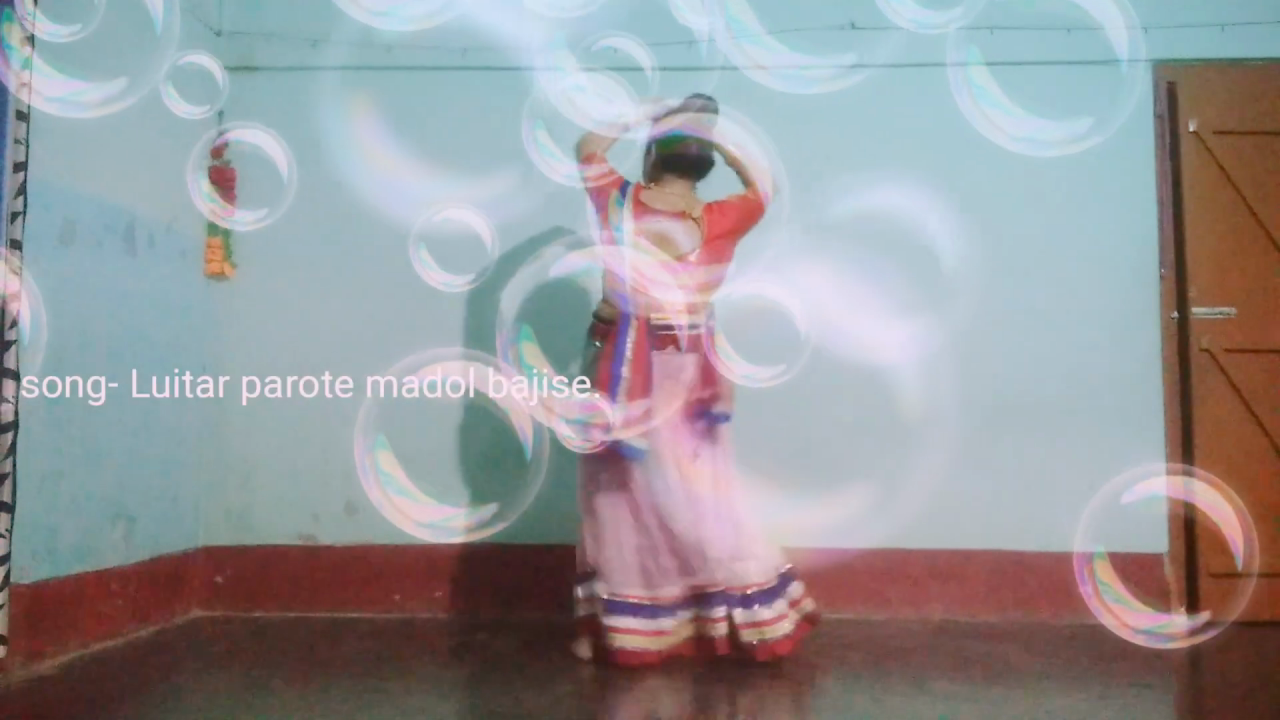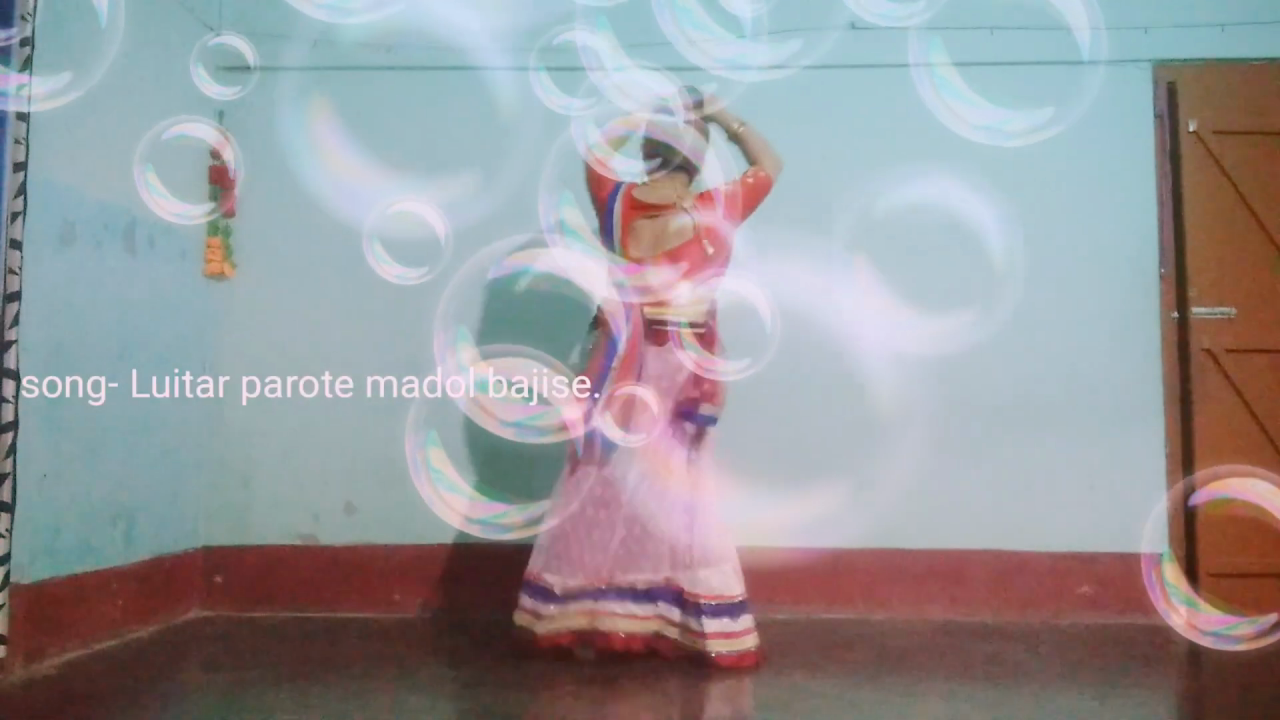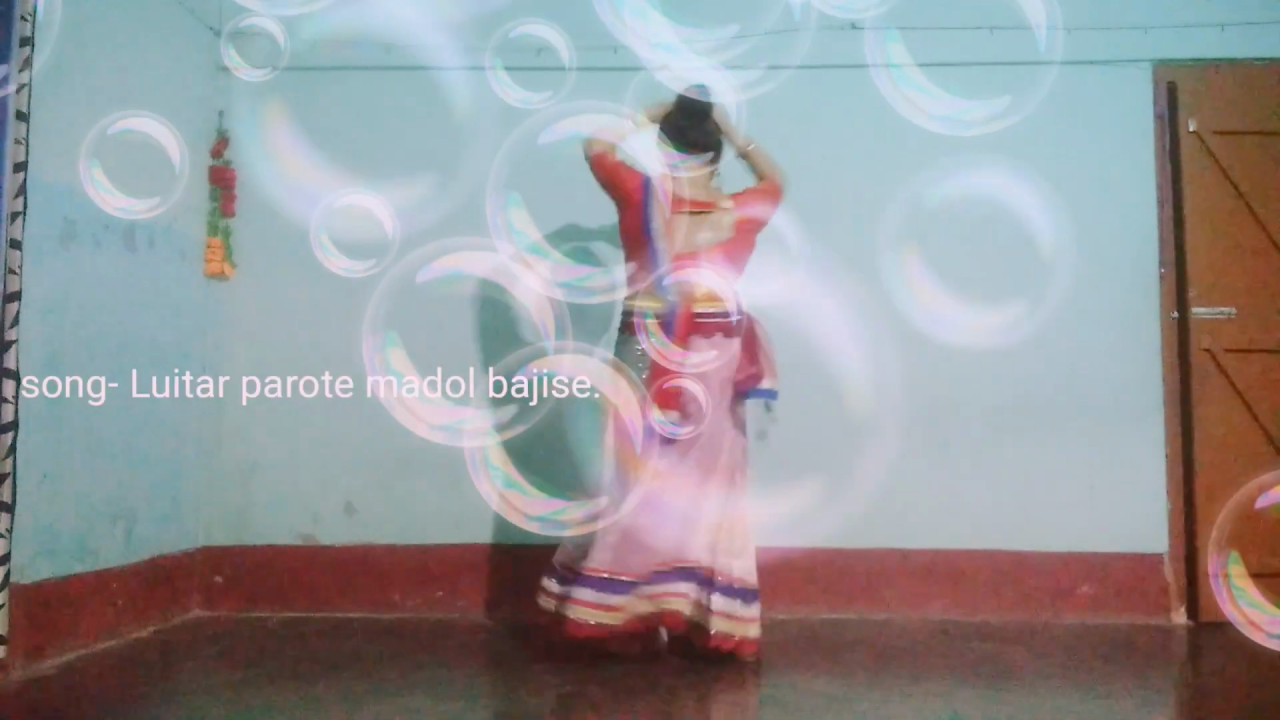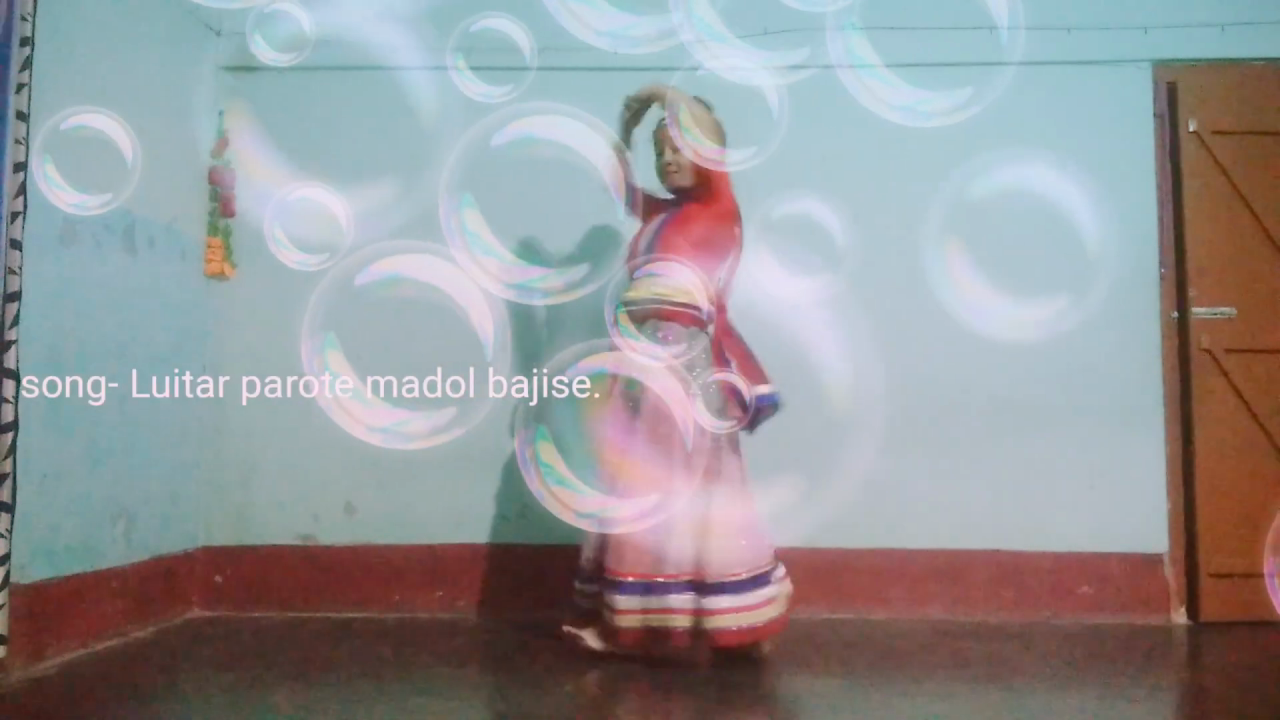
dt=0.3s
person 1, frame 1
left shoulder: (616, 204)
right shoulder: (716, 224)
left elbow: (587, 148)
right elbow: (761, 188)
left wrist: (652, 117)
right wrist: (715, 137)
left hip: (616, 373)
right hip: (681, 377)
left knee: (616, 501)
right knee: (703, 500)
left ankle: (600, 630)
right ankle: (755, 629)
person 1, frame 2
left shoulder: (615, 200)
right shoulder: (717, 211)
left elbow: (596, 151)
right elbow: (769, 163)
left wrist: (657, 117)
right wrist: (723, 117)
left hip: (617, 365)
right hip: (680, 372)
left knee: (600, 491)
right knee: (682, 496)
left ankle: (586, 624)
right ankle: (714, 634)
person 1, frame 3
left shoulder: (643, 197)
right shoulder: (744, 212)
left elbow: (596, 146)
right elbow: (774, 179)
left wrist: (656, 114)
right wrist: (732, 133)
left hip: (650, 361)
right hip: (716, 364)
left knee: (642, 488)
right knee: (712, 491)
left ankle: (621, 618)
right ankle: (722, 627)
person 1, frame 4
left shoulder: (715, 200)
right shoulder: (668, 210)
left elbow: (704, 126)
right elbow: (629, 183)
left wrist: (660, 95)
right wrist: (627, 128)
left hip: (675, 359)
left knee: (656, 487)
right knee: (693, 487)
left ankle: (631, 622)
right ankle: (727, 617)
